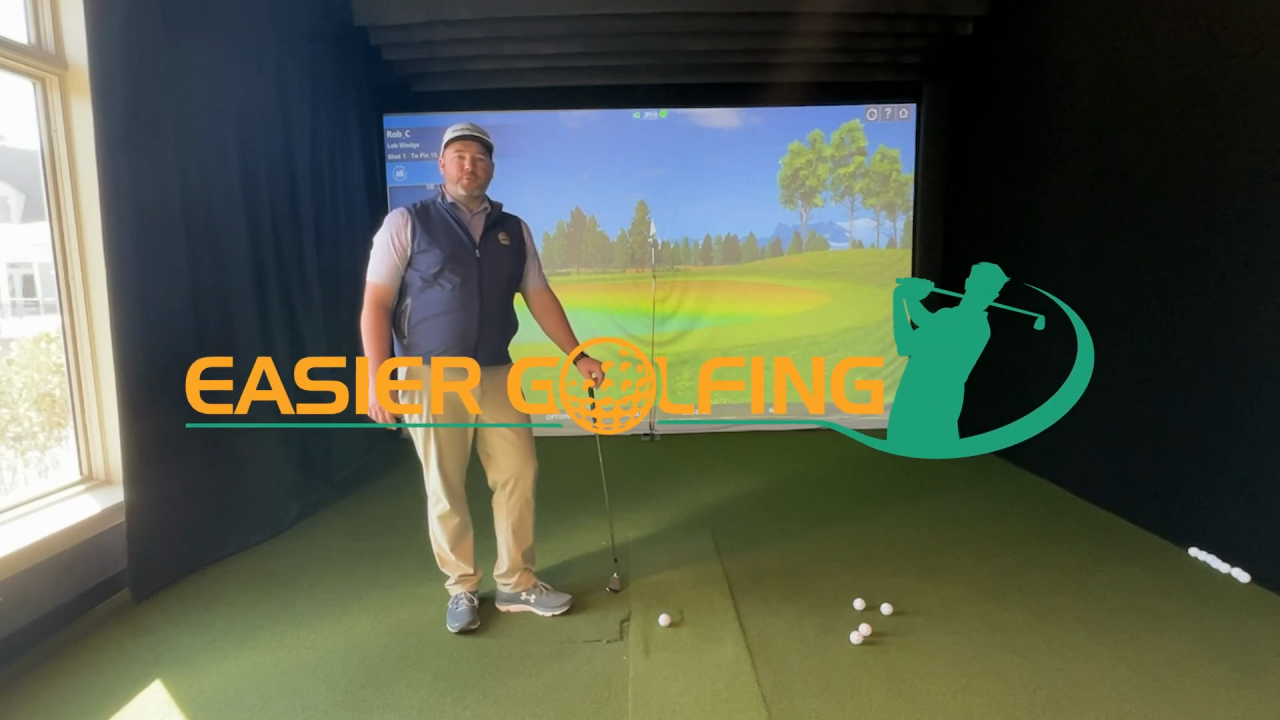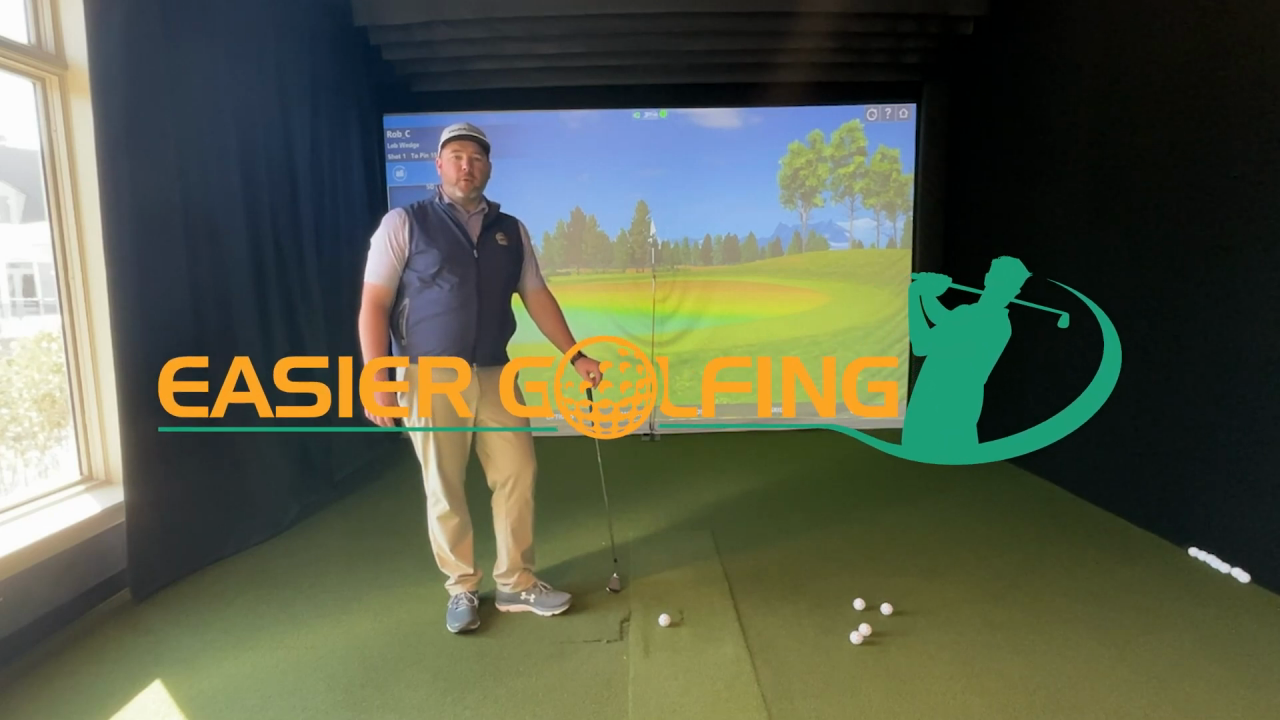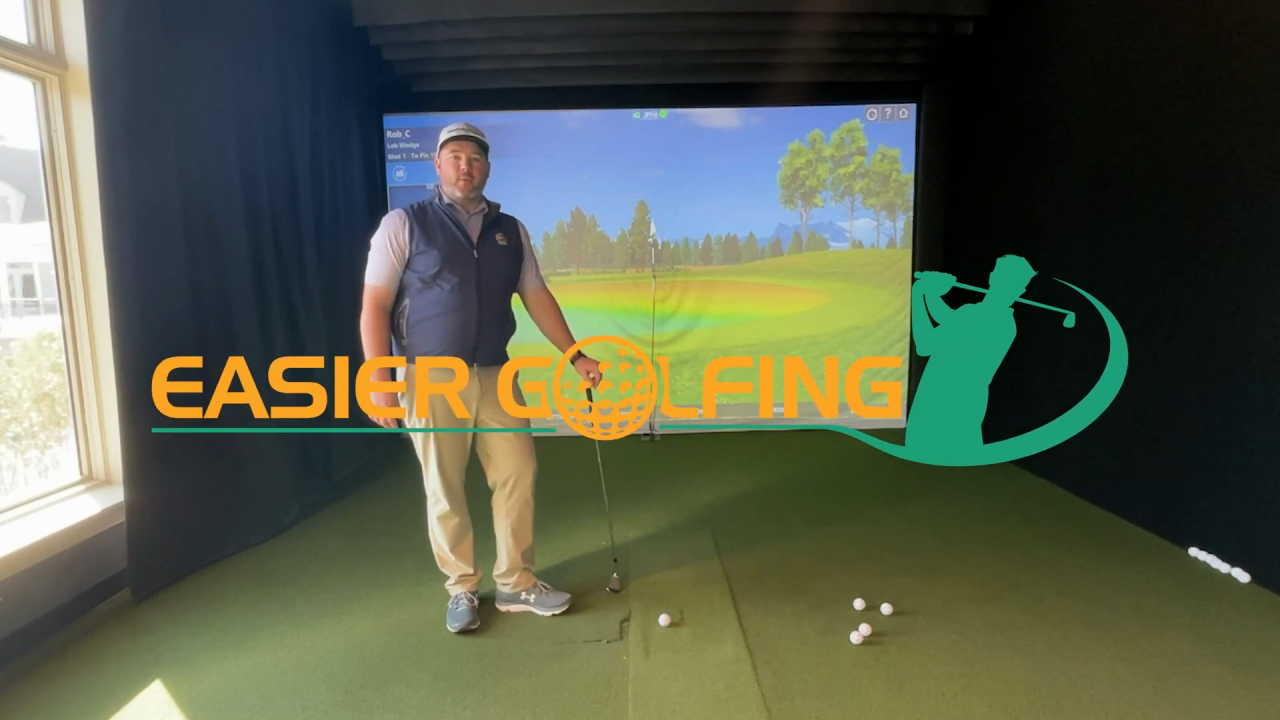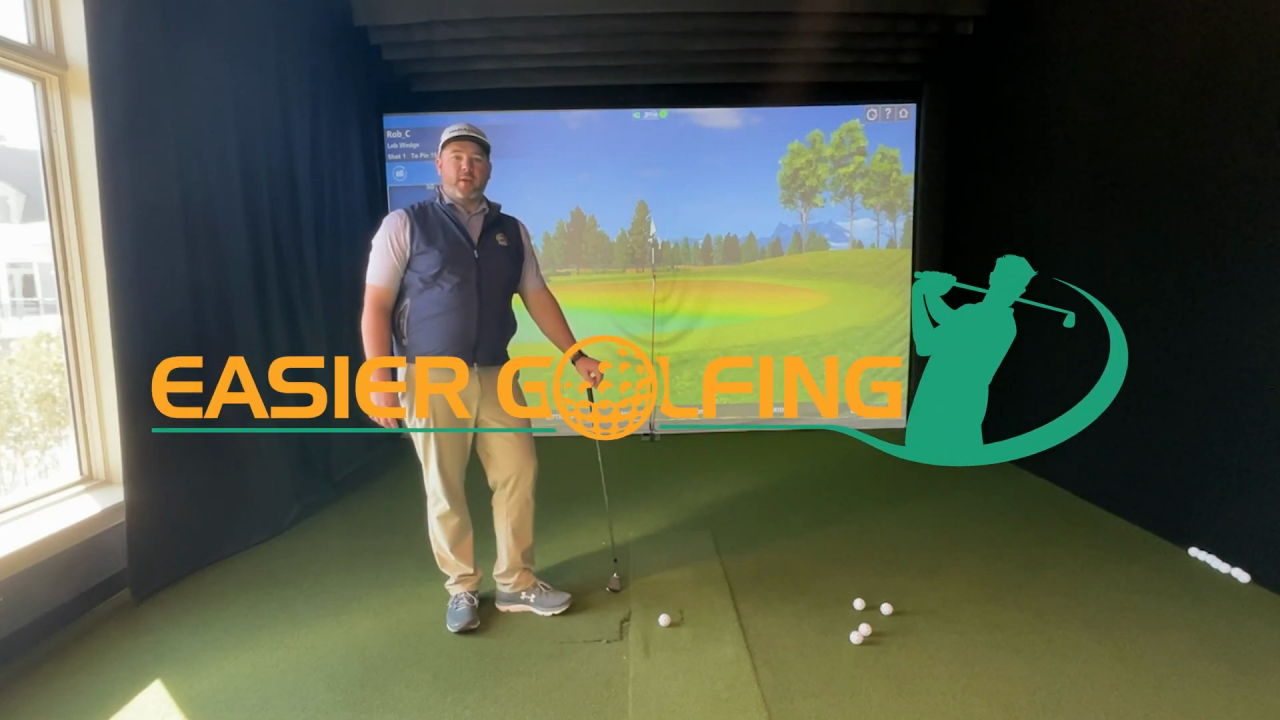
dt=0.7s
person 1, frame 1
left shoulder: (514, 230)
right shoulder: (406, 223)
left elbow: (539, 297)
right elbow: (376, 304)
left wrist: (578, 356)
right wrist: (377, 378)
left hip: (496, 375)
right hip: (431, 376)
left knee: (518, 476)
right knee: (445, 489)
left ankle: (516, 583)
right ankle: (461, 589)
person 1, frame 2
left shoulder: (511, 230)
right shoulder: (404, 223)
left elbow: (537, 298)
right elbow: (374, 304)
left wrist: (575, 356)
right wrist: (377, 378)
left hip: (496, 375)
right hip: (430, 377)
left knee: (518, 476)
right knee: (444, 489)
left ankle: (516, 583)
right ankle: (462, 588)
person 1, frame 3
left shoulder: (510, 230)
right shoulder: (404, 224)
left elbow: (537, 297)
right elbow: (375, 305)
left wrist: (575, 356)
right wrist: (379, 378)
left hip: (495, 375)
right hip: (431, 377)
left knee: (518, 475)
right knee: (445, 489)
left ankle: (516, 583)
right ankle: (462, 588)
person 1, frame 4
left shoulder: (512, 231)
right shoulder: (405, 224)
left elbow: (538, 298)
right elbow: (376, 306)
left wrist: (577, 355)
right wrist: (380, 380)
left hip: (496, 376)
right hip: (431, 377)
left knee: (518, 475)
right knee: (444, 488)
left ankle: (516, 583)
right ankle: (462, 588)
person 2, frame 1
left shoulder: (960, 323)
left elbow: (905, 346)
right elbow: (925, 322)
left wrist: (899, 297)
right wrist: (910, 296)
left hip: (926, 407)
person 2, frame 2
left shoulder: (981, 322)
left elbow: (921, 346)
right elbow: (942, 319)
left wrist: (914, 294)
right wrist: (927, 292)
left hip: (945, 409)
person 2, frame 3
left shoulder: (986, 321)
left elbow: (925, 346)
right elbow: (947, 319)
left wrist: (918, 293)
right wrist: (930, 291)
left hip: (949, 408)
person 2, frame 4
left shoulder: (984, 320)
left elbow: (925, 346)
right elbow: (947, 319)
left wrist: (917, 293)
right wrist: (930, 291)
left hip: (949, 410)
